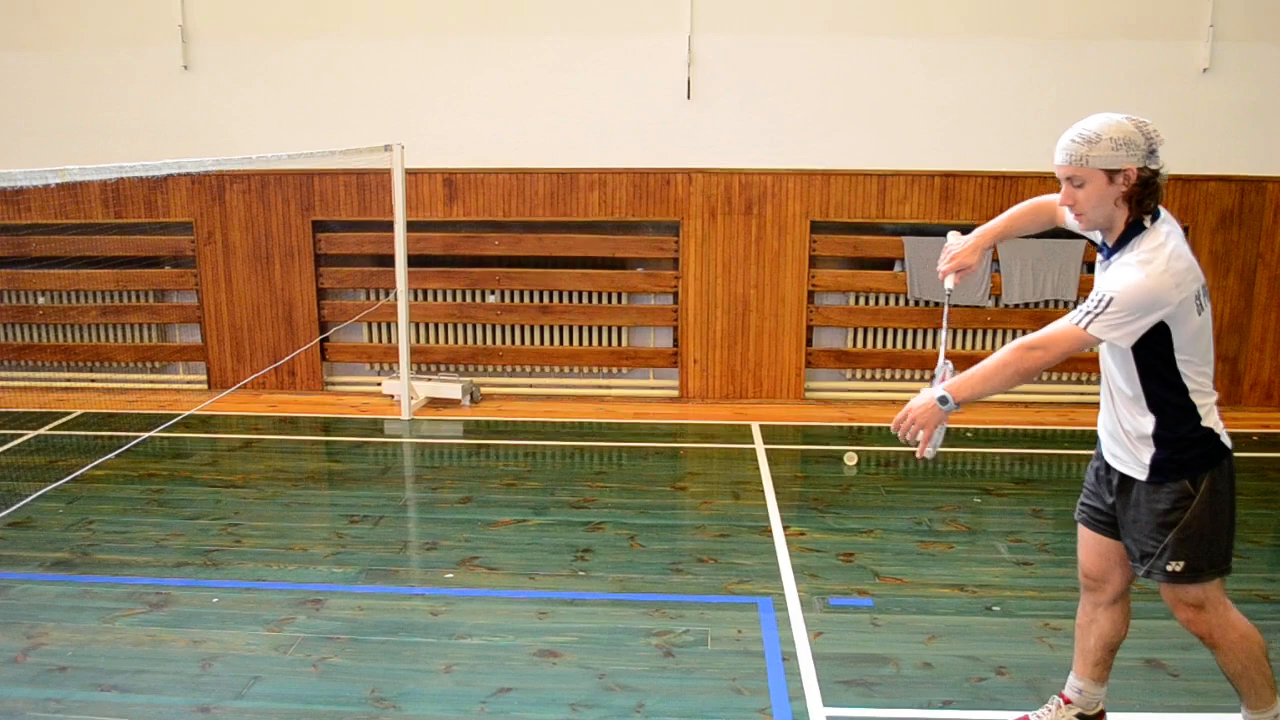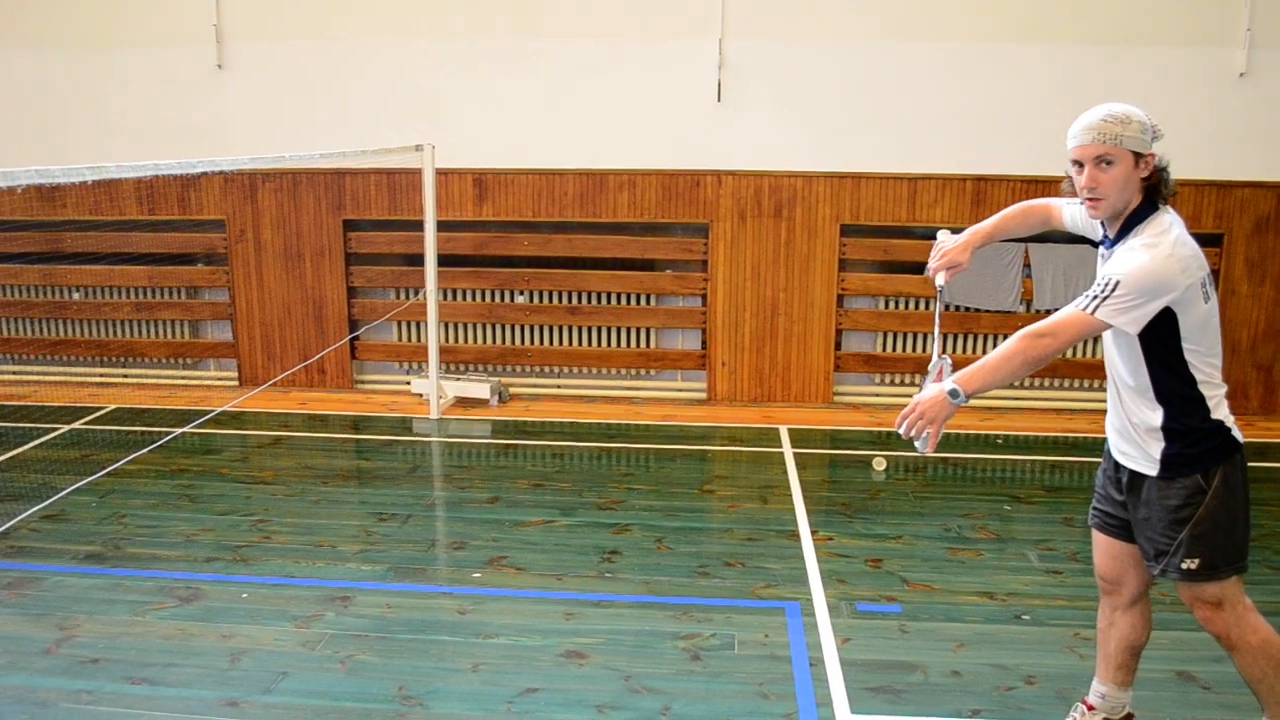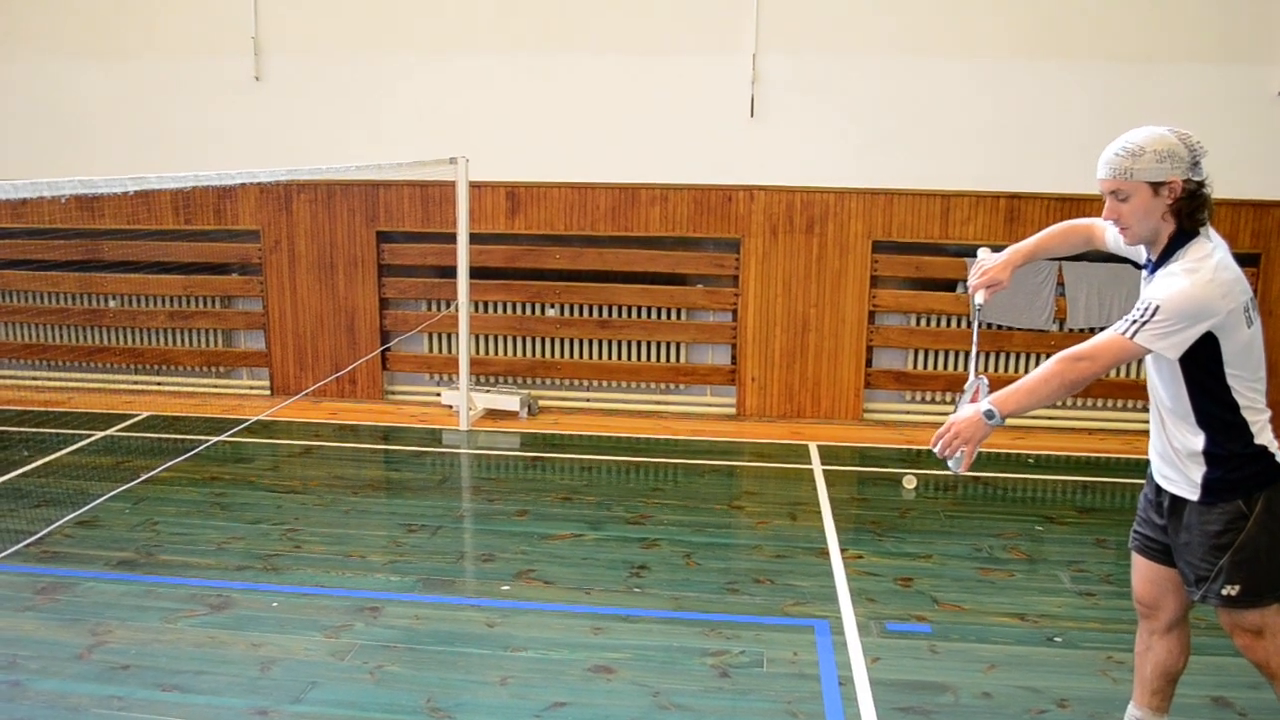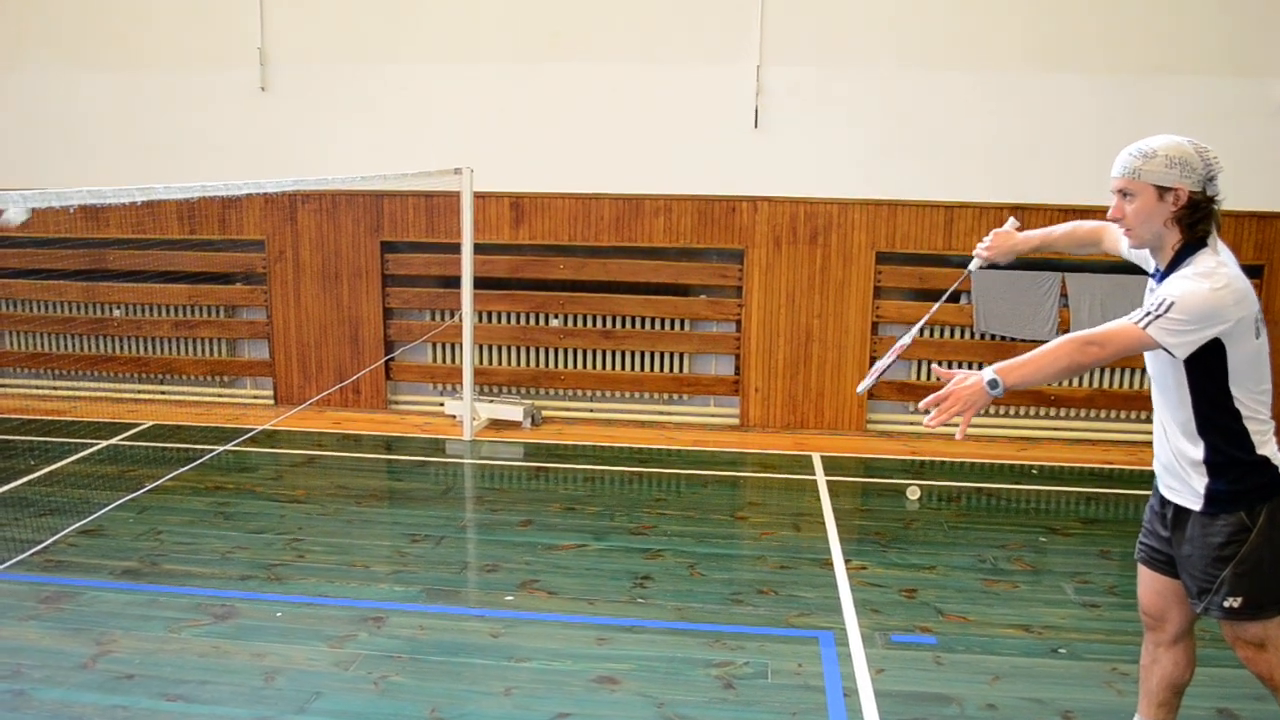
dt=1s
person 1, frame 1
left shoulder: (1150, 271)
right shoulder: (1125, 218)
left elbow: (1038, 352)
right elbow: (1047, 209)
left wrist: (946, 397)
right wrist: (979, 239)
left hip: (1175, 466)
right hip: (1119, 452)
left knee: (1198, 608)
right knee: (1100, 582)
person 1, frame 2
left shoulder: (1155, 256)
right shoulder: (1115, 215)
left elbow: (1046, 340)
right elbow: (1041, 211)
left wrist: (953, 391)
right wrist: (971, 238)
left hip: (1186, 462)
right hip: (1129, 451)
left knee: (1217, 608)
right knee: (1118, 586)
person 1, frame 3
left shoulder: (1196, 282)
right shoulder: (1165, 239)
left elbow: (1084, 364)
right elbow: (1084, 231)
left wrist: (989, 412)
right wrist: (1011, 257)
left hip: (1228, 487)
right hip: (1171, 476)
right knee: (1156, 609)
person 1, frame 4
left shoulder: (1207, 286)
right shoulder: (1171, 251)
left elbow: (1094, 347)
right elbow: (1099, 234)
left wrist: (990, 381)
right wrist: (1025, 239)
left hip: (1232, 502)
right hip: (1178, 489)
right knee: (1162, 622)
